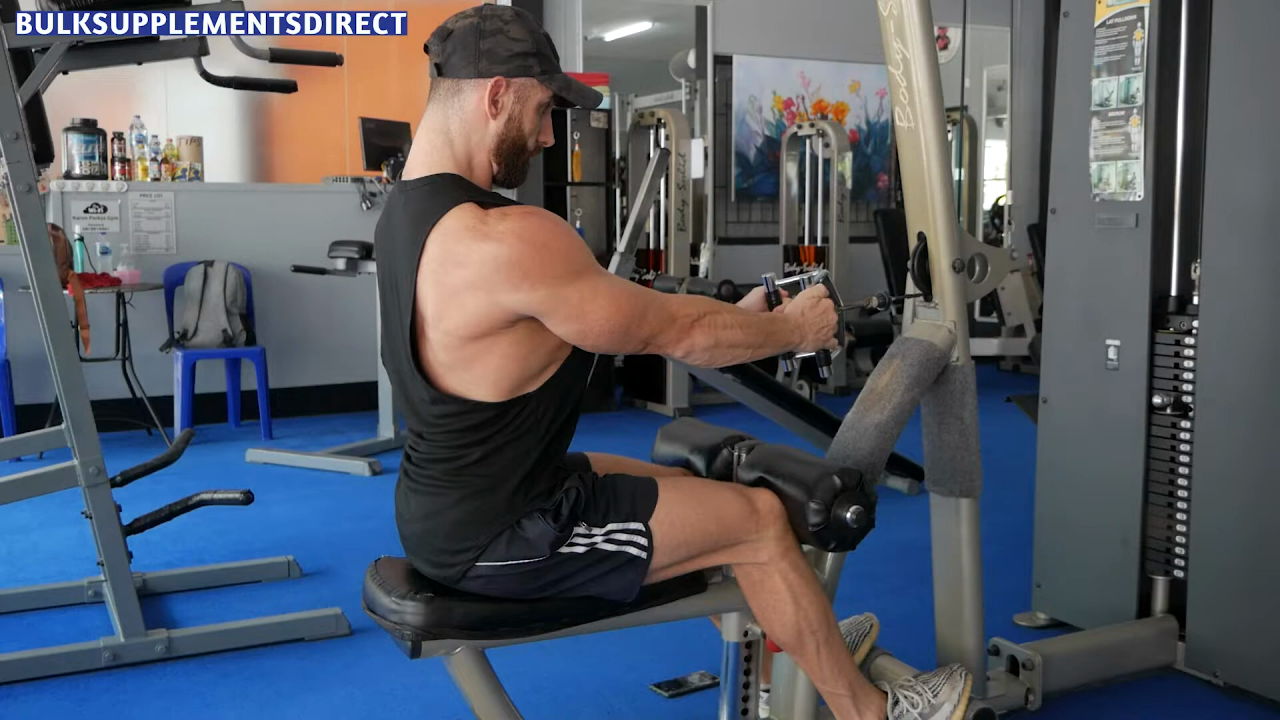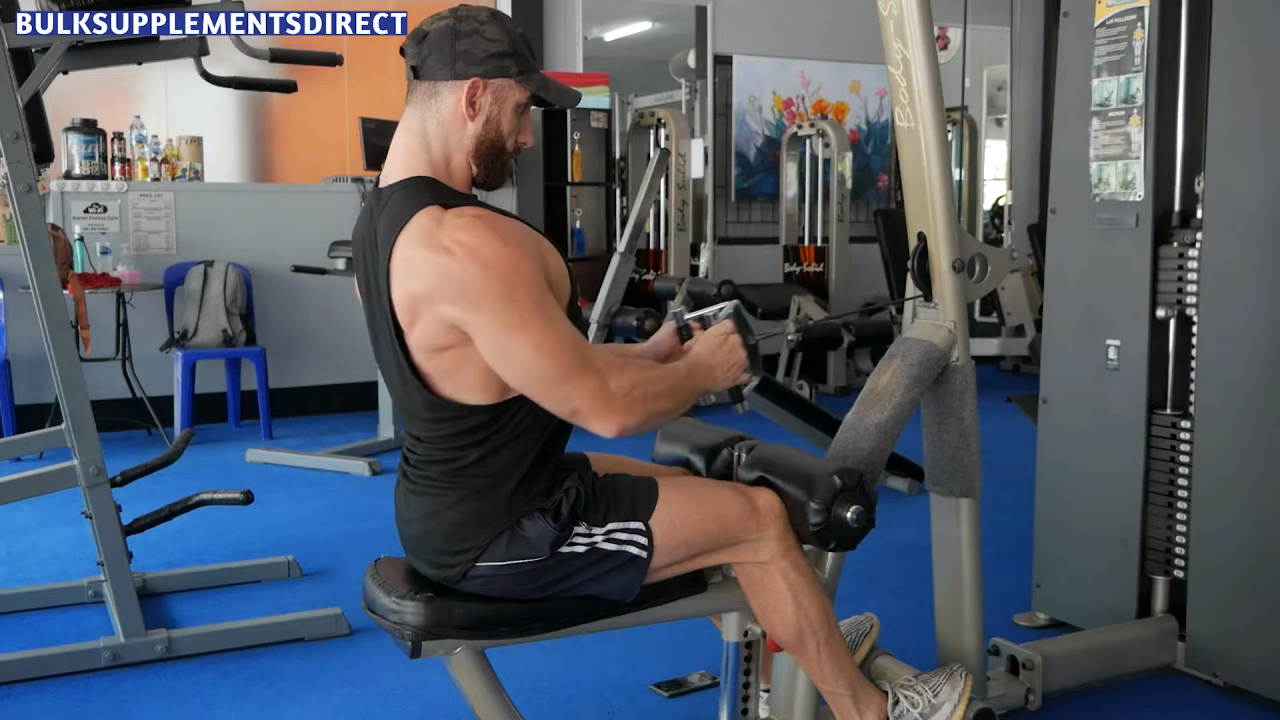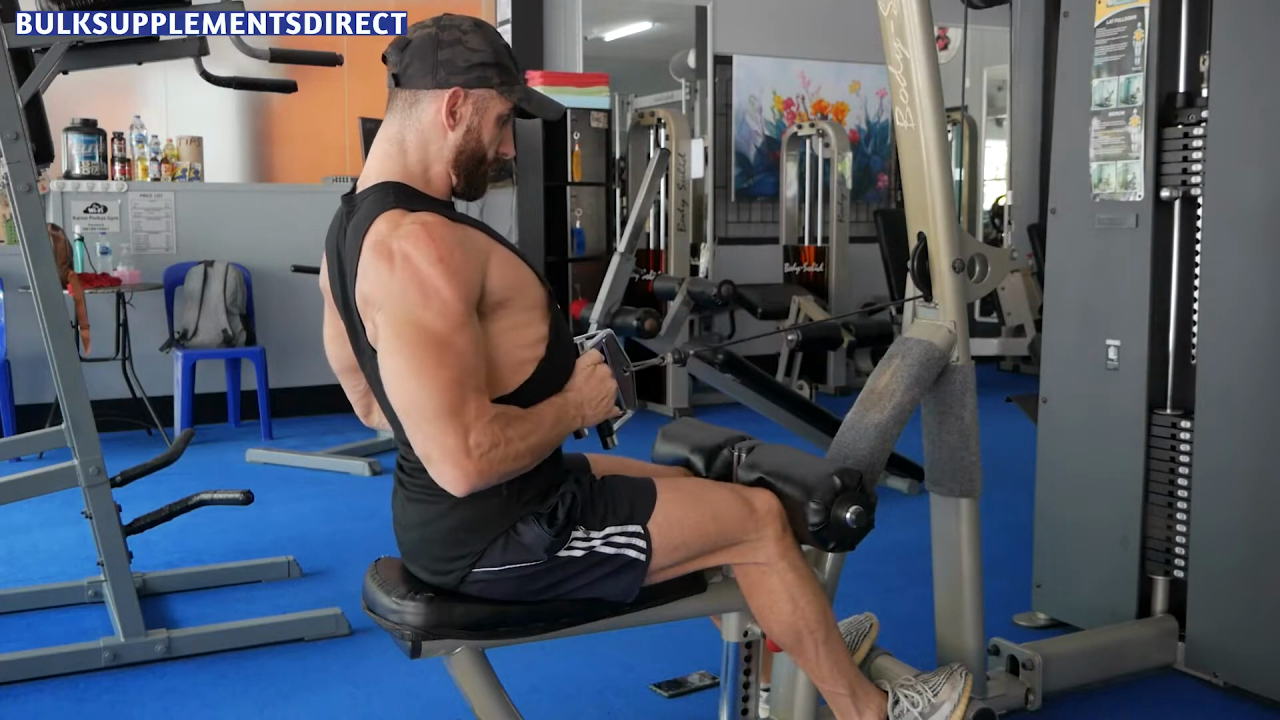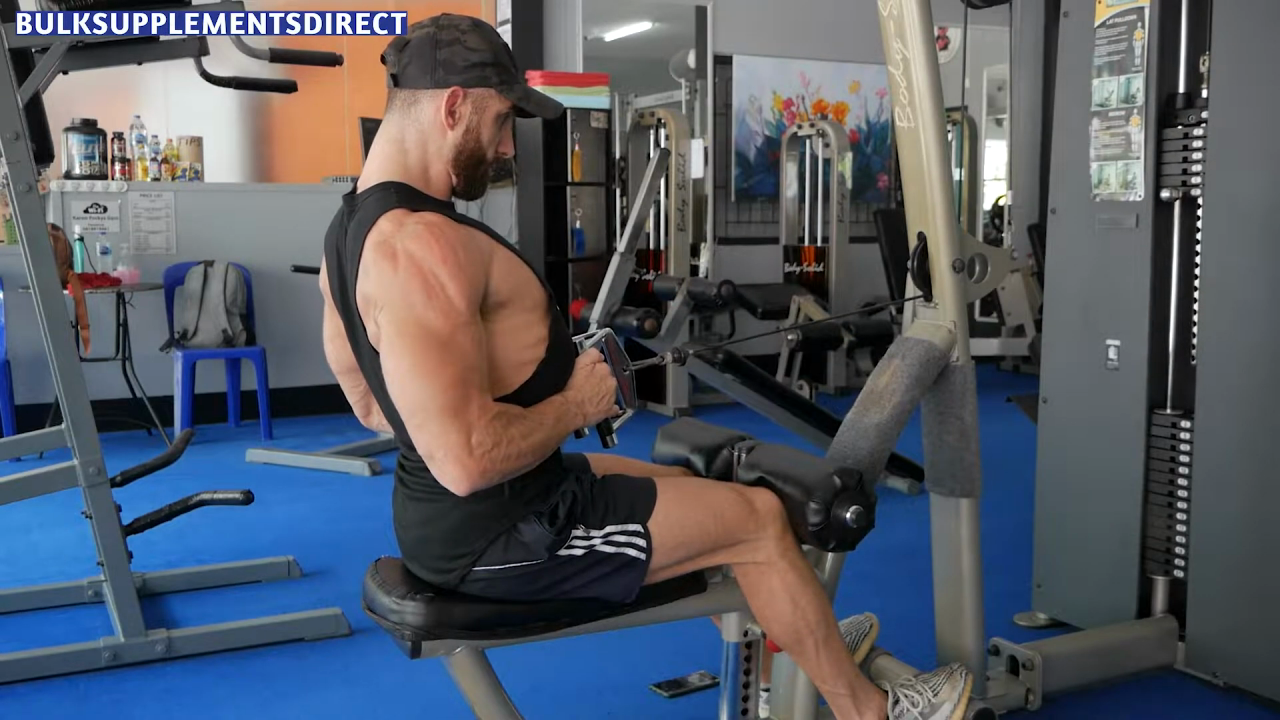
dt=0.5s
person 1, frame 1
left shoulder: (413, 206)
right shoulder: (503, 241)
right elbow: (676, 332)
left wrist: (742, 315)
right wrist: (793, 329)
left hip: (452, 502)
right hip: (500, 531)
left knee: (698, 490)
right knee: (759, 519)
left ankle: (799, 647)
person 1, frame 2
left shoulder: (387, 215)
right shoulder: (465, 244)
right elbow: (607, 406)
left wrist: (642, 356)
right wrist: (705, 370)
left hip: (452, 502)
right hip: (503, 531)
left knee: (690, 488)
right knee: (759, 519)
left ankle: (806, 645)
person 1, frame 3
left shoulder: (356, 226)
right shoulder: (418, 247)
right elbow: (464, 460)
left wrist: (550, 385)
right wrist: (575, 405)
left hip: (443, 515)
right hip: (498, 534)
left knee: (685, 488)
right knee: (758, 518)
left ankle: (802, 647)
person 1, frame 4
left shoulder: (355, 226)
right shoulder: (420, 247)
right elbow: (467, 460)
left wrist: (550, 378)
right wrist: (575, 403)
left hip: (442, 515)
right hip: (501, 533)
left knee: (688, 487)
right knee: (758, 518)
left ankle: (801, 647)
